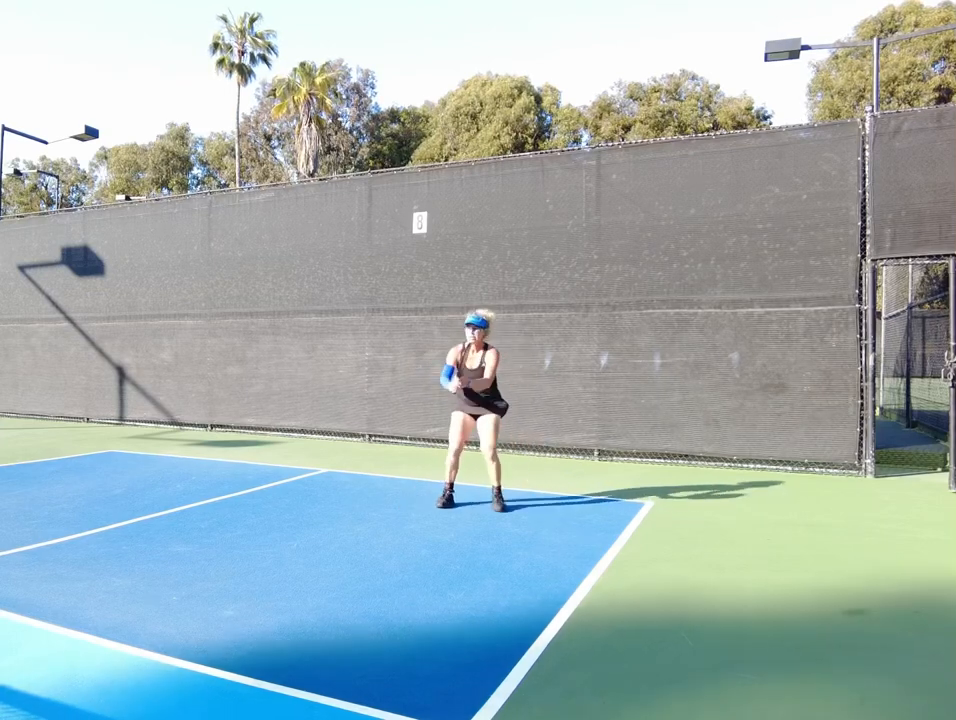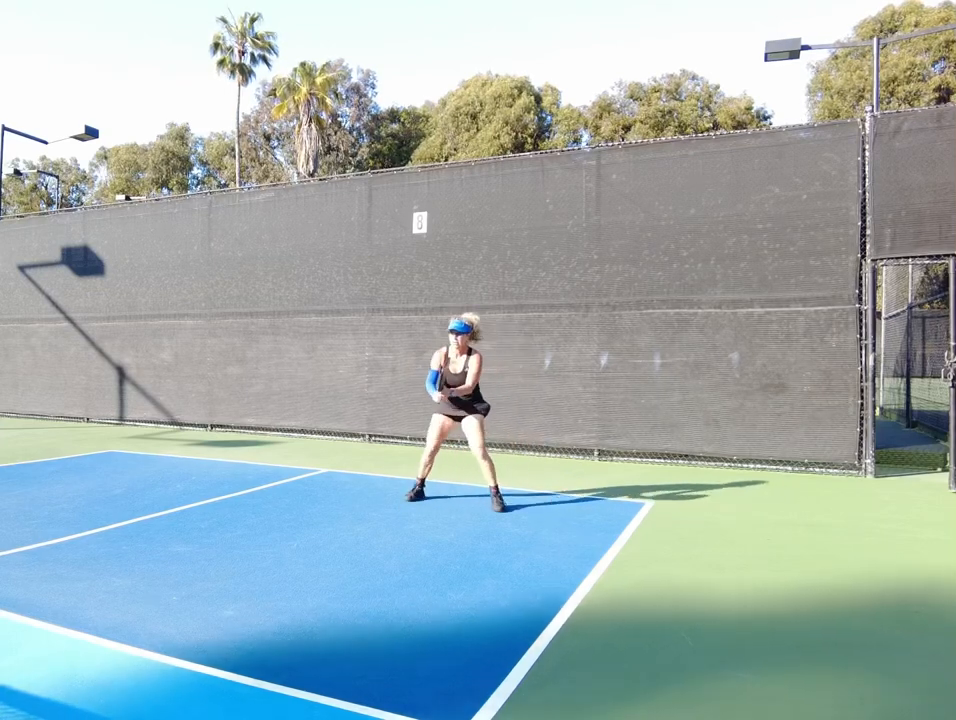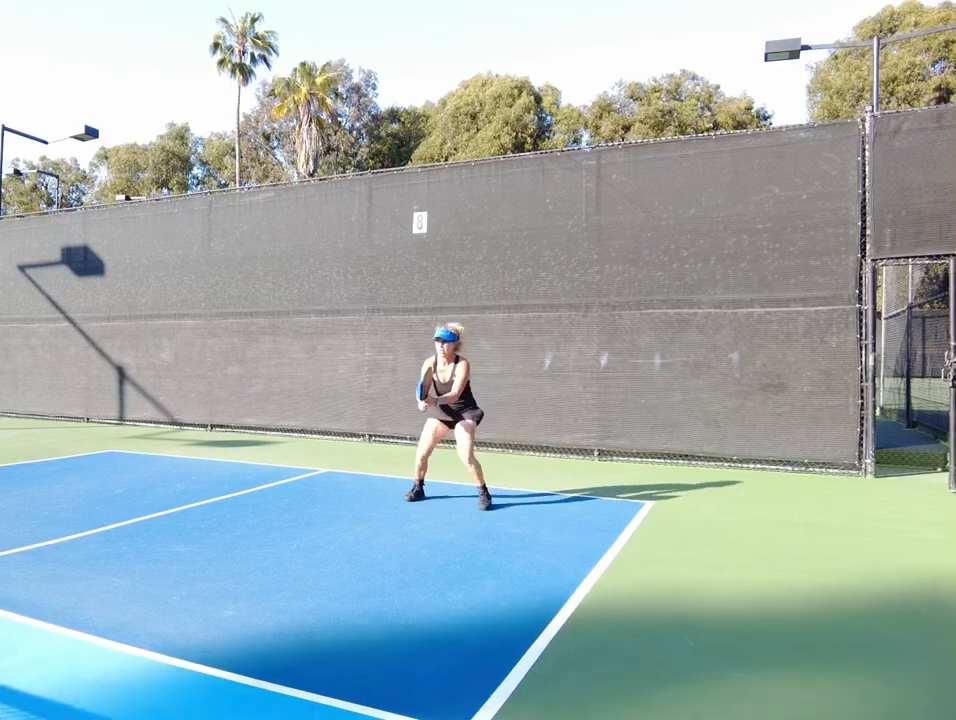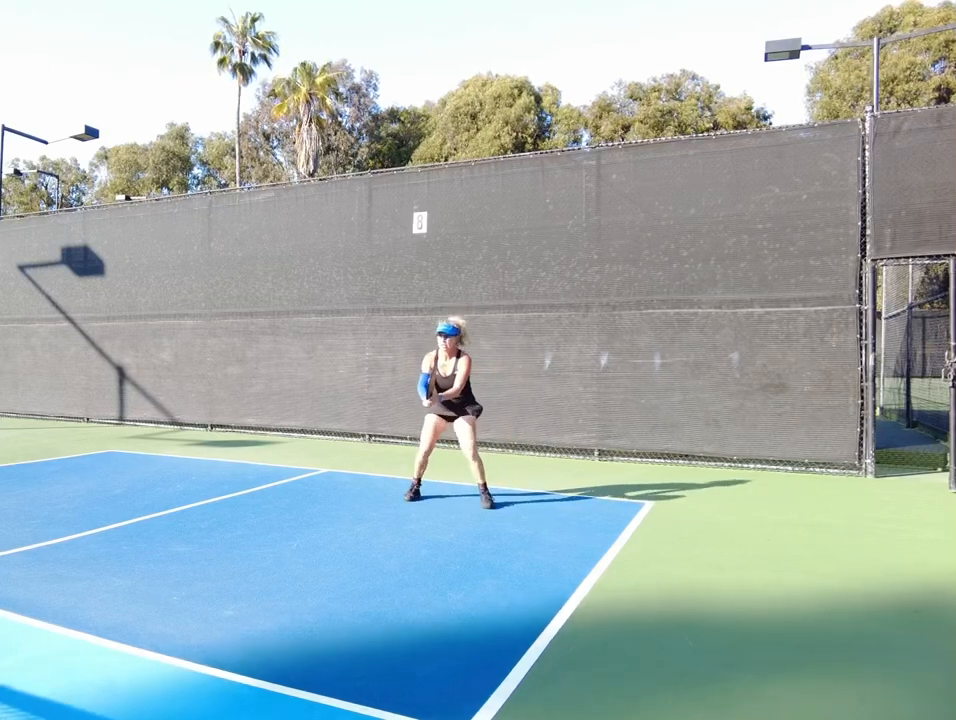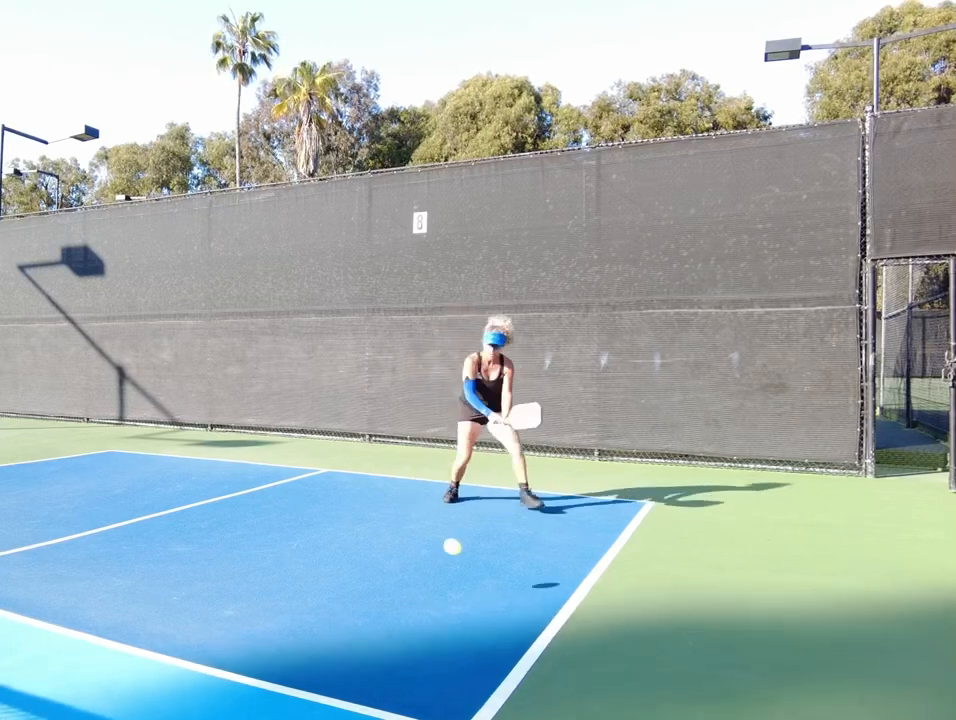
dt=0.4s
person 1, frame 1
left shoulder: (492, 353)
right shoulder: (456, 351)
left elbow: (487, 381)
right elbow: (445, 378)
left wrist: (467, 383)
right wrist: (450, 384)
left hip: (489, 406)
right hip: (464, 405)
left knee: (489, 450)
right knee: (454, 448)
left ankle: (496, 494)
right ankle: (448, 492)
person 1, frame 2
left shoulder: (475, 357)
right shoulder: (440, 354)
left elbow: (469, 387)
right elbow: (430, 382)
left wrist: (449, 392)
right wrist: (435, 394)
left hip: (471, 407)
right hip: (446, 407)
left knee: (479, 450)
right knee: (430, 449)
left ankle: (495, 494)
right ankle: (419, 487)
person 1, frame 3
left shoulder: (463, 365)
right shoulder: (429, 364)
left elbow: (455, 394)
right elbow: (422, 389)
left wrist: (435, 401)
right wrist: (422, 401)
left hip: (464, 413)
right hip: (440, 413)
left knee: (466, 455)
right knee: (421, 452)
left ankle: (483, 492)
right ankle: (418, 488)
person 1, frame 4
left shoulder: (464, 359)
right shoulder: (430, 358)
left elbow: (457, 389)
right elbow: (423, 385)
left wrist: (438, 397)
right wrist: (426, 398)
left hip: (463, 408)
right hip: (438, 408)
left knee: (470, 451)
right knee: (424, 449)
left ankle: (484, 491)
right ankle: (415, 487)
person 1, frame 5
left shoulder: (507, 365)
right shoulder: (472, 361)
left elbow: (507, 394)
right elbow: (470, 394)
left wrist: (505, 417)
right wrist: (489, 413)
left hip: (497, 411)
right hip: (471, 410)
left knee: (515, 447)
right knee: (463, 456)
left ankle: (524, 492)
right ankle: (453, 488)
